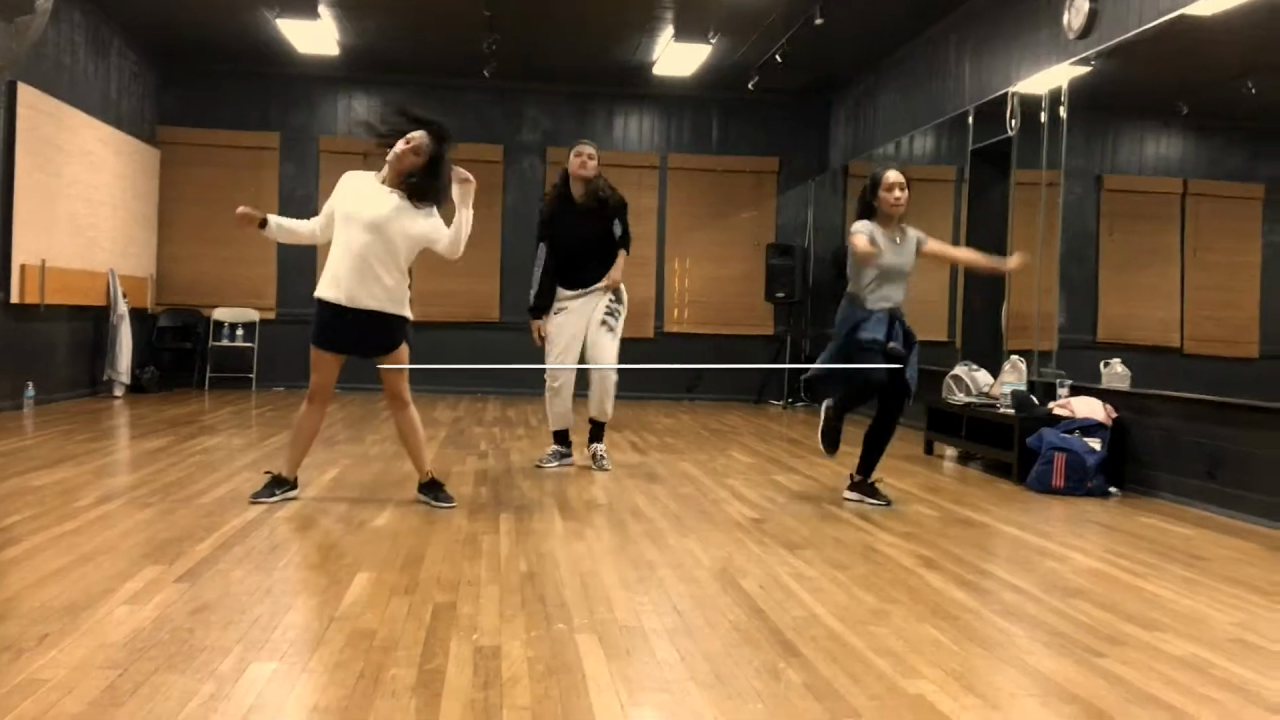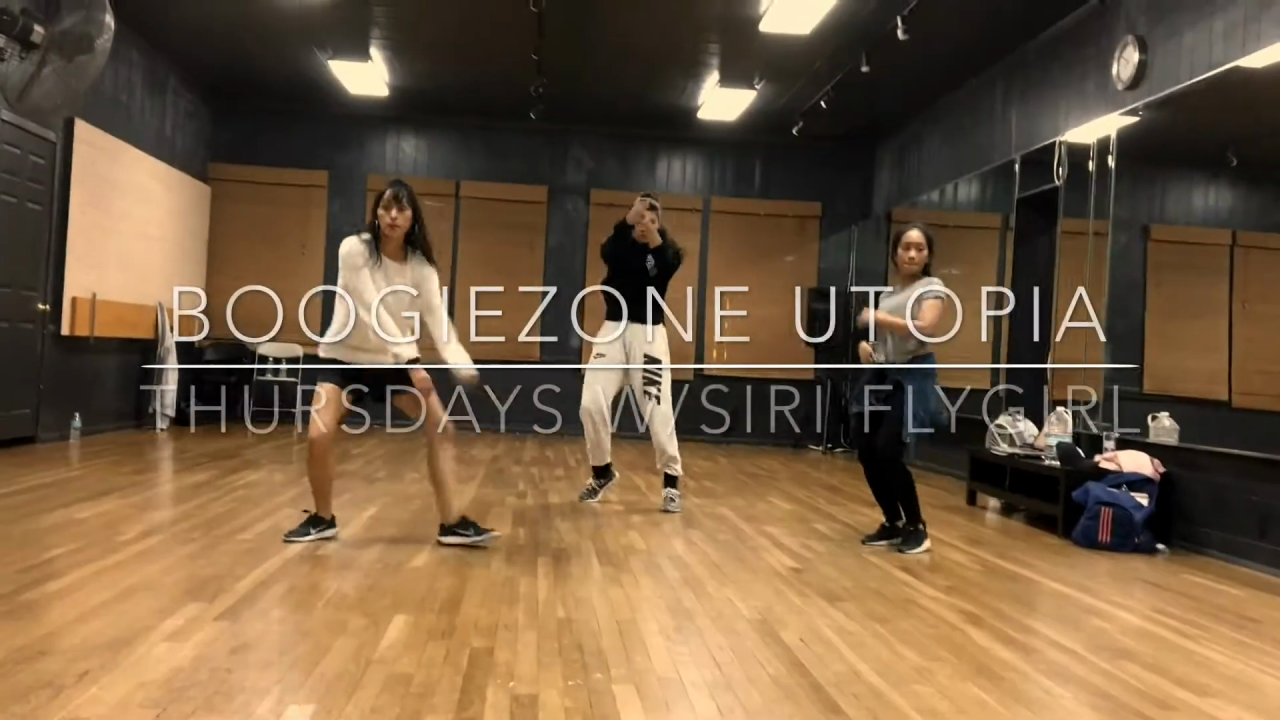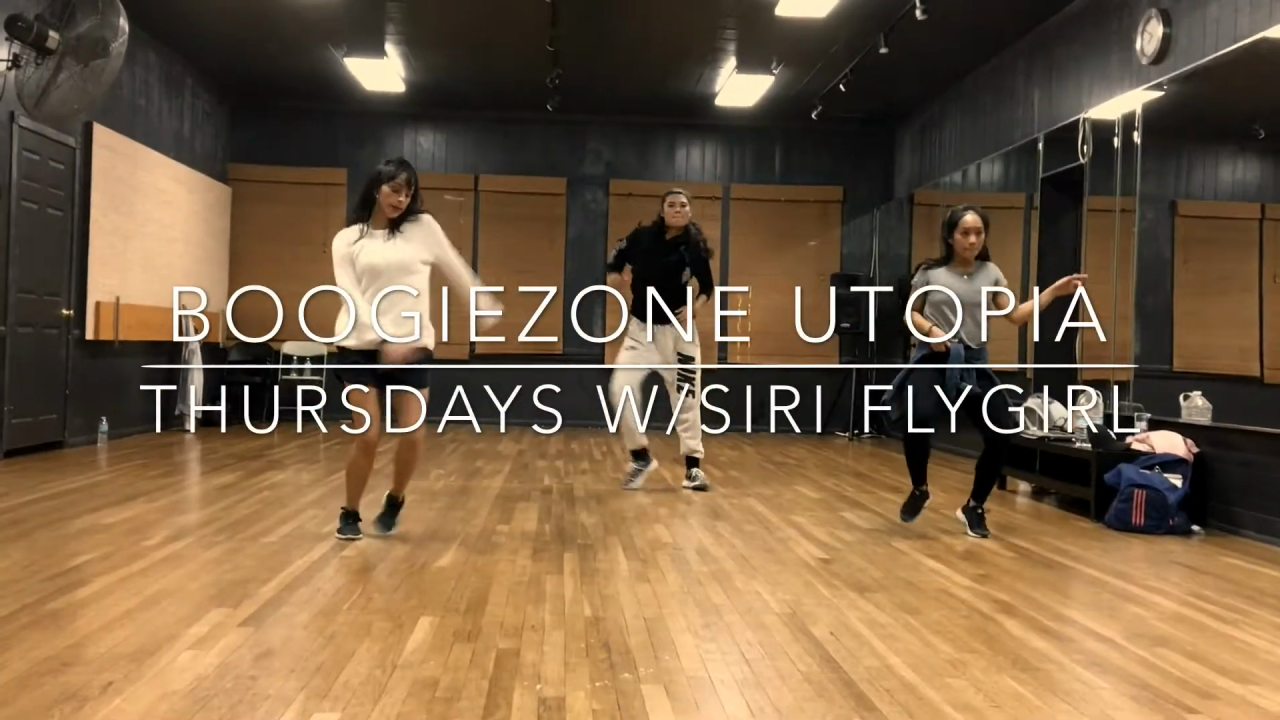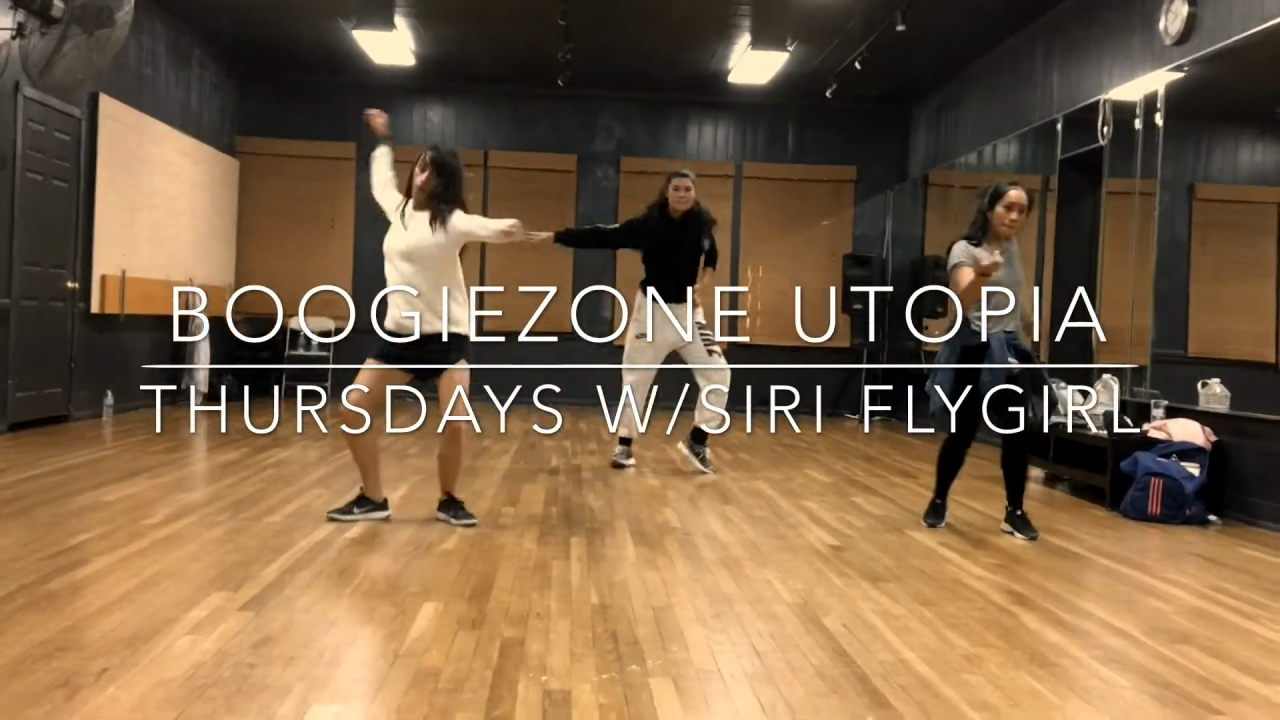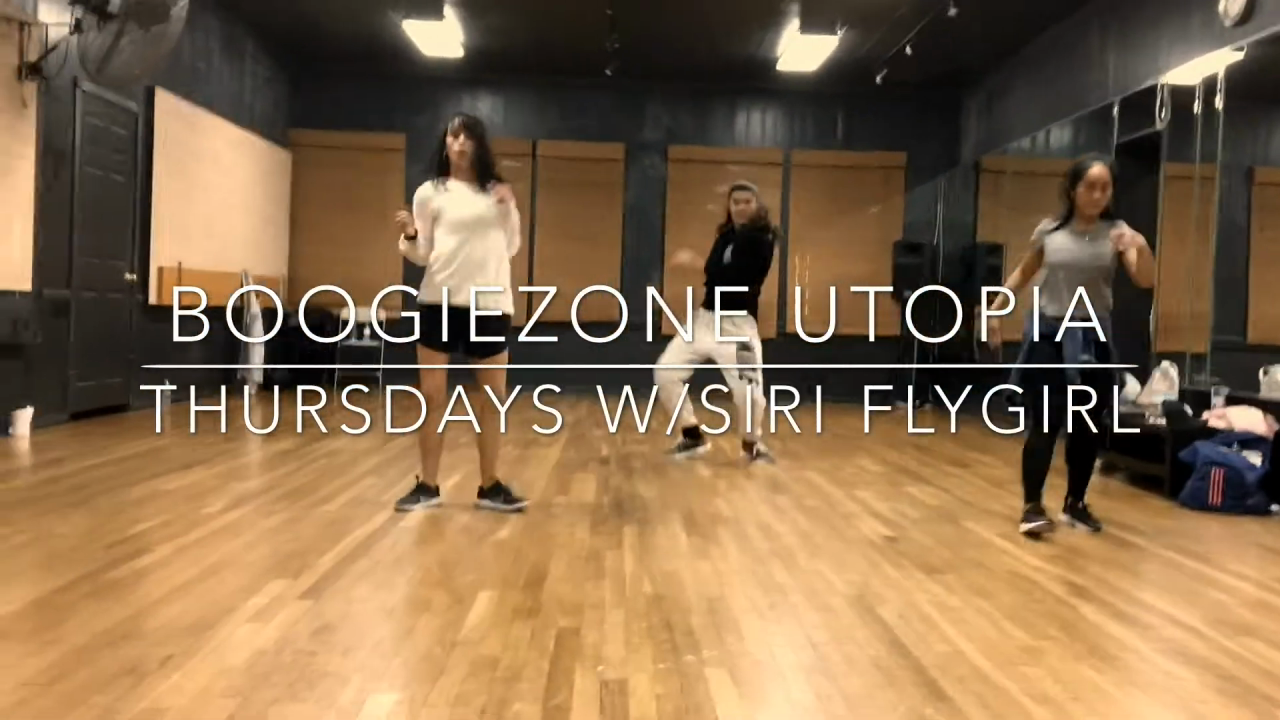
dt=1s
person 1, frame 1
left shoulder: (419, 207)
right shoulder: (351, 182)
left elbow: (451, 248)
right elbow: (318, 231)
left wrist: (465, 200)
right wrist: (264, 222)
left hip: (385, 310)
right hip: (335, 303)
left knee: (399, 398)
right knee: (317, 394)
left ankle: (427, 482)
right ankle: (285, 479)
person 1, frame 2
left shoulder: (423, 270)
right shoulder: (354, 249)
left elbow: (438, 322)
right elbow: (371, 312)
left wrist: (461, 364)
right wrist: (408, 364)
left hip: (399, 360)
right hip: (343, 358)
left knee: (441, 429)
right knee: (318, 436)
left ankle: (451, 523)
right ankle: (322, 518)
person 1, frame 3
left shoulder: (422, 228)
right shoulder: (347, 240)
left elbow: (456, 270)
right elbow: (351, 299)
left wrist: (484, 307)
right wrist: (384, 339)
left hip: (411, 347)
right hip: (360, 347)
left knee: (412, 437)
right knee: (366, 437)
left ankle: (394, 499)
right ankle: (350, 514)
person 1, frame 4
left shoulder: (449, 219)
right shoulder: (398, 207)
left elbow: (481, 226)
right elbow: (382, 182)
left wrist: (505, 228)
right wrist: (383, 141)
left hip: (446, 334)
right hip: (398, 333)
left knee: (454, 424)
right knee: (352, 409)
left ankle: (448, 500)
right ankle: (373, 498)
person 1, frame 5
left shoulder: (494, 191)
right shoulder: (430, 192)
left elbow: (510, 248)
right elbow: (420, 254)
left wrist: (510, 212)
right wrist: (409, 235)
left hip: (490, 305)
right hip: (440, 303)
left knee: (492, 399)
right knee: (432, 396)
left ankle: (490, 486)
right ankle: (428, 485)
person 2, frame 1
left shoulder: (912, 237)
right shoulder: (863, 230)
left elbow: (953, 254)
right elbow: (860, 246)
left wrist: (1001, 264)
right wrist: (863, 248)
left hip: (889, 325)
right hip: (860, 321)
left knee: (894, 405)
right knee: (873, 380)
left ankle: (861, 481)
right ankle: (834, 410)
person 2, frame 2
left shoulder: (931, 287)
right shoulder: (887, 293)
left elbow: (925, 327)
left wrist: (879, 317)
right wrist: (864, 344)
left hip: (913, 377)
right hip: (882, 377)
left knee: (888, 453)
right knee: (867, 453)
left ankle: (916, 526)
right ankle: (894, 523)
person 2, frame 3
left shoulder: (990, 273)
right shoulder: (929, 273)
left elbow: (1016, 315)
right elbow: (911, 312)
left wrist: (1055, 290)
right wrist: (930, 329)
left hip: (974, 363)
right hip: (933, 360)
left knee: (1000, 438)
right knee: (914, 425)
left ankle: (974, 507)
right ankle: (919, 490)
person 2, frame 4
left shoulder: (1012, 247)
right shoulder: (964, 250)
right elbow: (965, 298)
left wrist: (1025, 313)
right wrist: (981, 275)
left hip: (1009, 349)
right hip: (971, 347)
left knee: (1018, 431)
right knee: (961, 434)
left ankle: (1014, 512)
right ankle: (939, 500)
person 2, frame 5
left shoulder: (1118, 233)
right shoulder: (1049, 231)
left elbow: (1145, 281)
right elbow: (1023, 273)
left wrist: (1142, 251)
right wrist: (997, 310)
left hip: (1093, 336)
right hip: (1048, 333)
left knee: (1089, 427)
right knee: (1046, 423)
left ankle: (1075, 503)
right ankle: (1032, 507)
person 3, frame 1
left shoulder: (610, 201)
right shoulder: (553, 208)
left elbow: (624, 239)
right elbow: (545, 260)
left wrist: (618, 268)
right wrist: (538, 311)
left hip: (604, 292)
right hip: (565, 296)
left knee: (603, 363)
right knee: (557, 373)
left ankle: (597, 440)
right ankle: (561, 445)
person 3, frame 2
left shoulder: (668, 253)
right shoulder: (620, 245)
left elbow: (663, 267)
right elbow: (607, 252)
left wrist: (651, 233)
right wrist: (627, 222)
left hip: (648, 333)
right hip: (613, 331)
left knee: (658, 411)
right knee: (591, 405)
left ankle: (671, 485)
right ankle: (602, 473)
person 3, frame 3
left shoulder: (695, 249)
right shoulder: (642, 237)
left elbow: (707, 287)
right elbow: (619, 252)
left wrist: (696, 306)
right wrist: (613, 273)
left hip: (678, 330)
right hip: (641, 329)
left knee: (687, 400)
right knee: (621, 388)
left ankle: (693, 467)
right ankle: (640, 458)
person 3, frame 4
left shoulder: (699, 224)
right shoulder: (647, 225)
left elbow: (711, 257)
right elbow: (603, 236)
left wrist: (705, 282)
right wrist: (557, 236)
left hip: (687, 311)
right hip: (651, 310)
left knee: (718, 375)
right knee: (635, 380)
left ankle: (697, 441)
right ankle: (624, 445)
person 3, frame 5
left shoulder: (761, 240)
right shoulder: (726, 235)
left elbow: (736, 277)
left wrist: (694, 262)
left hip: (737, 324)
right hip: (704, 318)
left knee: (749, 395)
right knee: (665, 372)
left ankle: (751, 443)
right ankle: (693, 436)
